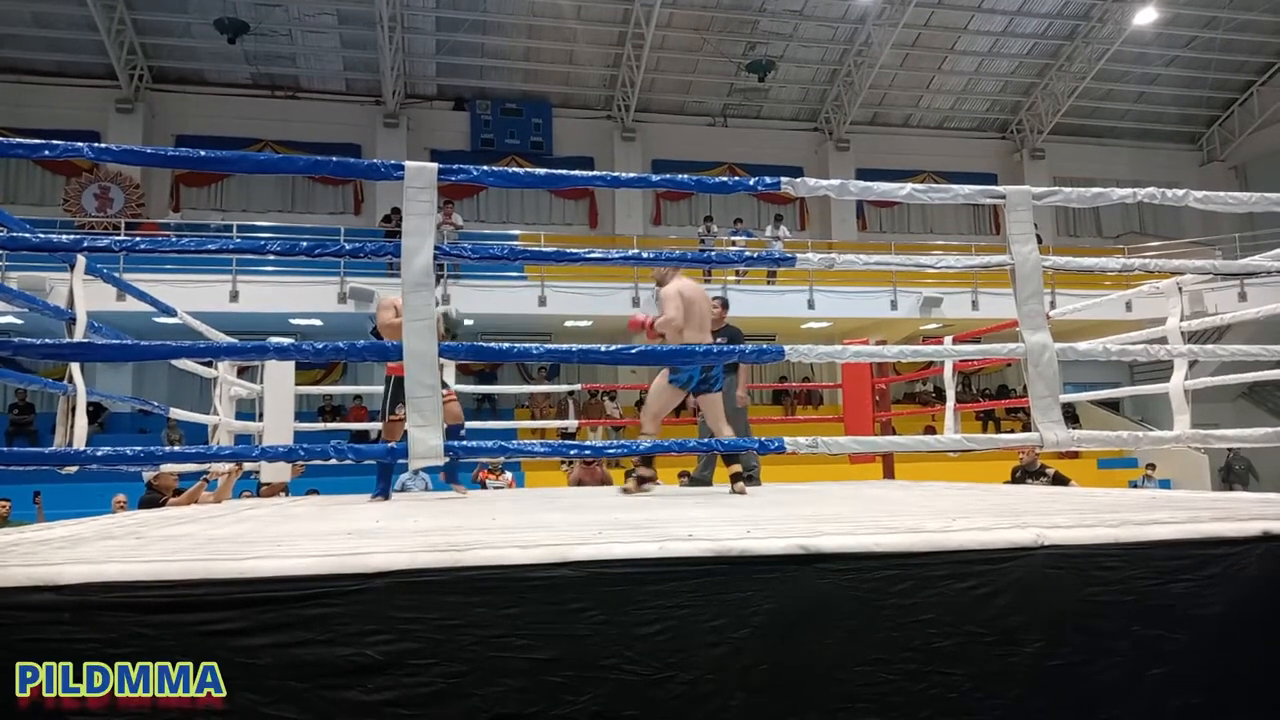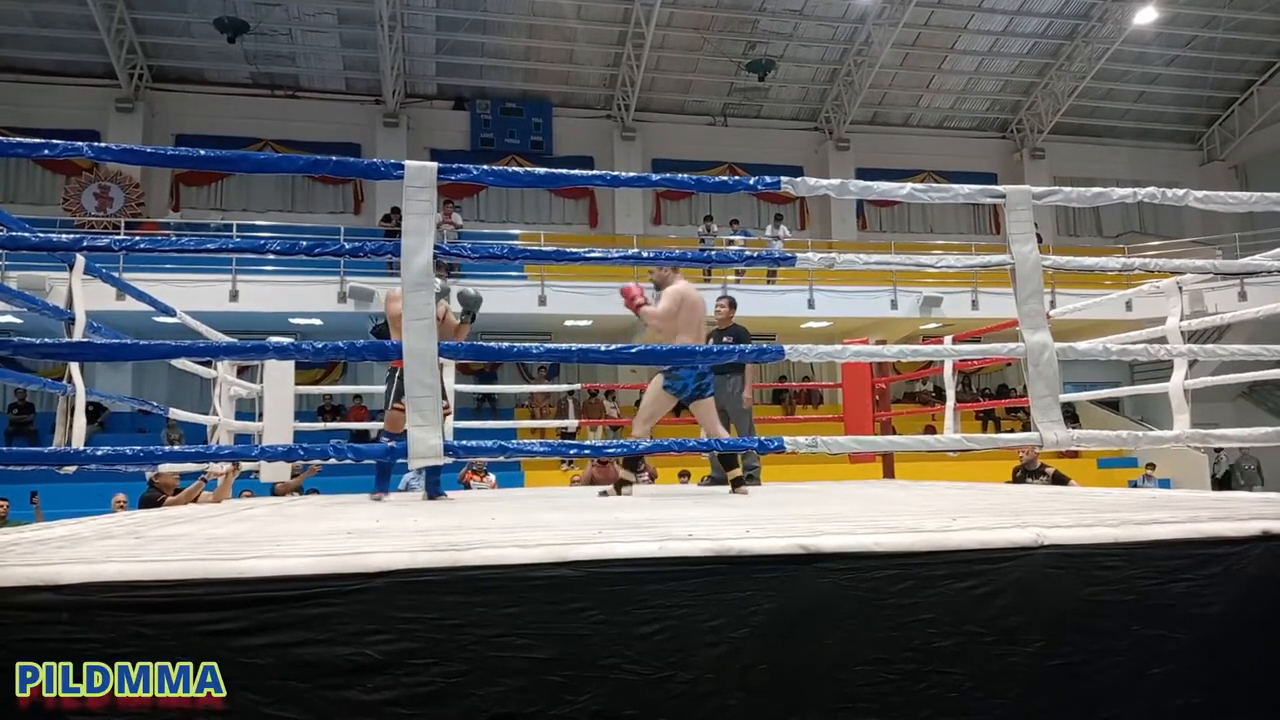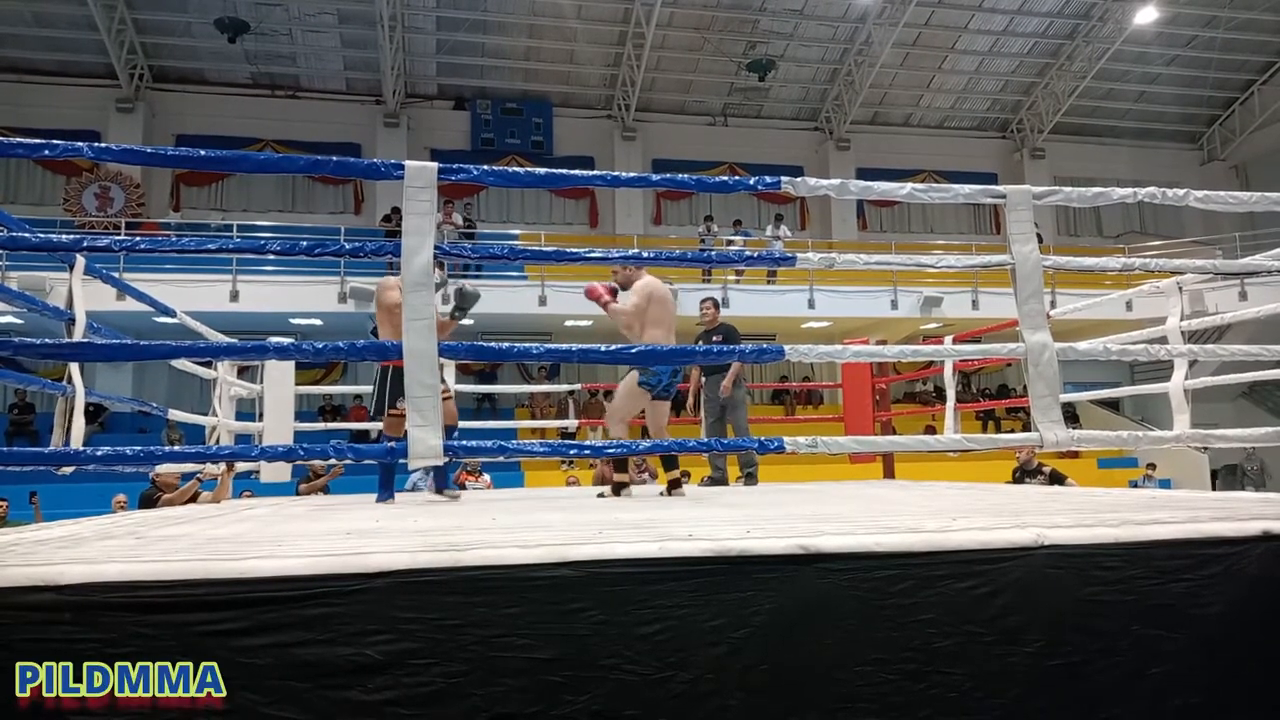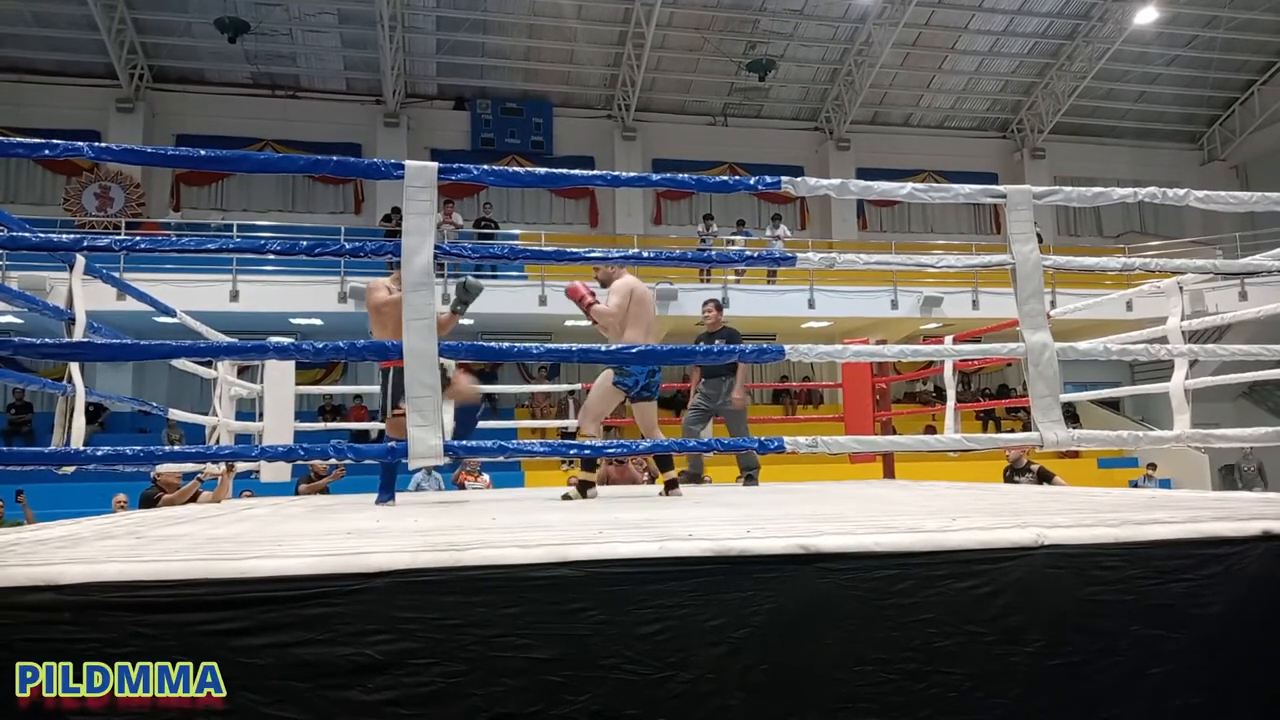
dt=0.5s
person 1, frame 1
left shoulder: (671, 289)
right shoulder: (697, 289)
left elbow: (673, 321)
left wrist: (650, 324)
right wrist: (662, 332)
left knee: (650, 416)
right knee: (718, 422)
left ankle: (643, 477)
right ankle: (737, 479)
person 1, frame 2
left shoulder: (674, 291)
right shoulder: (692, 293)
left elbow: (657, 319)
left wrist: (637, 301)
right wrist: (642, 309)
left hip: (680, 365)
right hip: (699, 366)
left knee: (642, 422)
right knee: (713, 426)
left ankle: (624, 483)
right ankle: (738, 481)
person 1, frame 3
left shoulder: (643, 286)
right shoulder: (661, 289)
left elbow: (626, 316)
left wrist: (603, 300)
right wrist: (610, 302)
right hip: (670, 363)
left knee: (615, 419)
right knee: (658, 429)
left ankle: (620, 483)
right ankle: (675, 484)
person 1, frame 4
left shoulder: (622, 284)
right shoulder: (641, 289)
left elbow: (611, 316)
left wrist: (586, 300)
right wrist: (592, 311)
left hip: (629, 361)
right hip: (649, 363)
left knee: (589, 417)
right knee: (650, 428)
left ankle: (586, 484)
right ankle: (672, 484)
person 2, frame 1
right shoulder: (389, 303)
right elbow: (385, 328)
left wrist: (448, 334)
right hip: (399, 377)
left knee: (455, 415)
right knee: (391, 433)
left ankle: (450, 474)
right ankle: (382, 490)
person 2, frame 2
left shoulder: (441, 304)
right shoulder: (397, 295)
left elbow: (458, 336)
right elbow: (398, 319)
left wrist: (468, 315)
left hip: (431, 372)
right hip: (403, 370)
right knee: (393, 424)
left ankle: (433, 489)
right ankle: (381, 487)
person 2, frame 3
right shoulder: (389, 285)
left elbow: (440, 332)
right elbow: (395, 307)
left wrist: (459, 311)
right hip: (395, 367)
left knee: (448, 419)
right knee: (393, 429)
left ankle: (441, 482)
right ankle: (385, 492)
person 2, frame 4
right shoulder: (379, 286)
left elbow: (442, 328)
right elbow: (383, 307)
left wrist: (460, 305)
right hip: (396, 368)
left knee: (470, 393)
right knee: (397, 428)
right ankle: (385, 493)
person 3, frame 1
left shoulder: (733, 333)
left wrist: (742, 388)
left hip: (730, 383)
left knee: (741, 431)
right knee: (706, 432)
left ankle: (752, 474)
right ankle: (702, 476)
person 3, frame 2
left shoulder: (740, 332)
right shoulder: (711, 335)
left elbow: (749, 361)
left wrist: (748, 389)
left hip: (735, 383)
right hip: (715, 385)
left knee: (745, 431)
left ankle: (752, 473)
right ankle: (719, 475)
person 3, frame 3
left shoulder: (728, 330)
right shoulder: (700, 338)
right elbow: (696, 369)
left wrist: (729, 379)
right wrist: (691, 395)
left hip: (731, 384)
right hip: (709, 386)
left knee: (740, 428)
right knee: (713, 433)
left ankle: (750, 472)
right ankle: (718, 475)
person 3, frame 4
left shoulder: (731, 334)
right shoulder: (700, 340)
left elbow: (742, 363)
right elbow: (697, 369)
left wrist: (738, 389)
right wrist: (692, 396)
left hip: (727, 386)
right hip: (706, 389)
left knee: (739, 433)
right knee: (689, 424)
left ankle: (750, 474)
right ankle: (695, 471)
